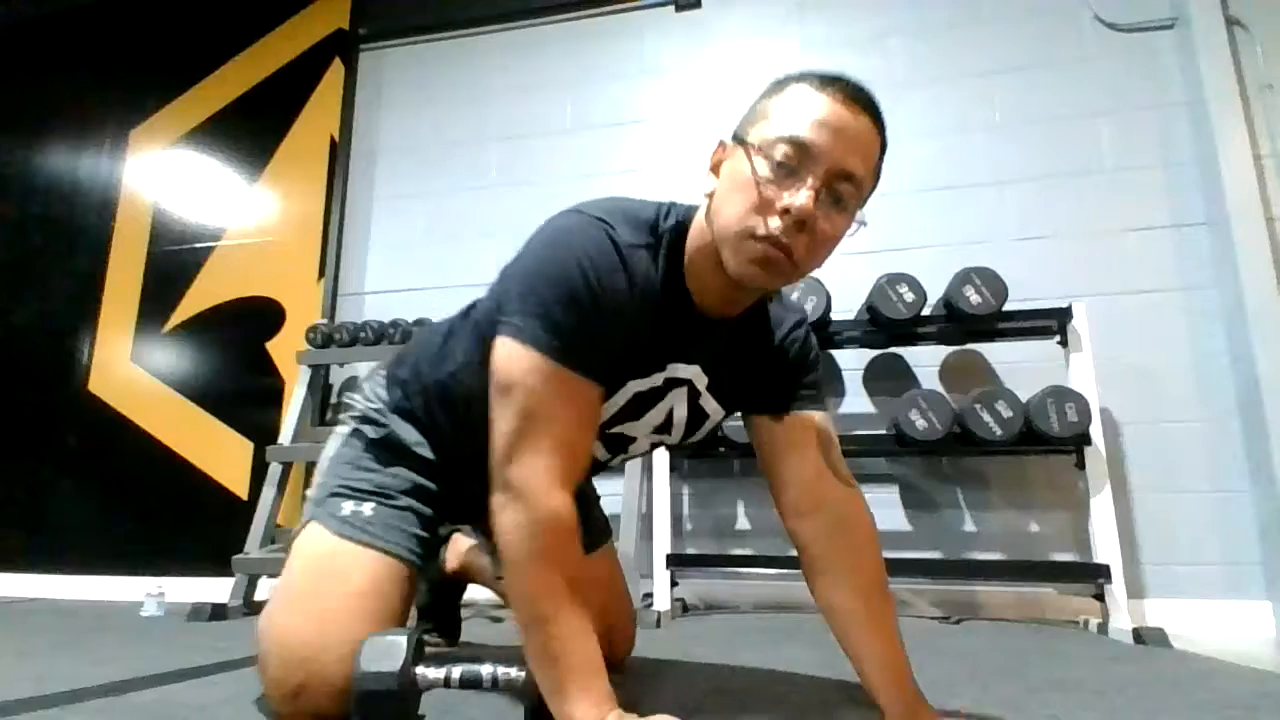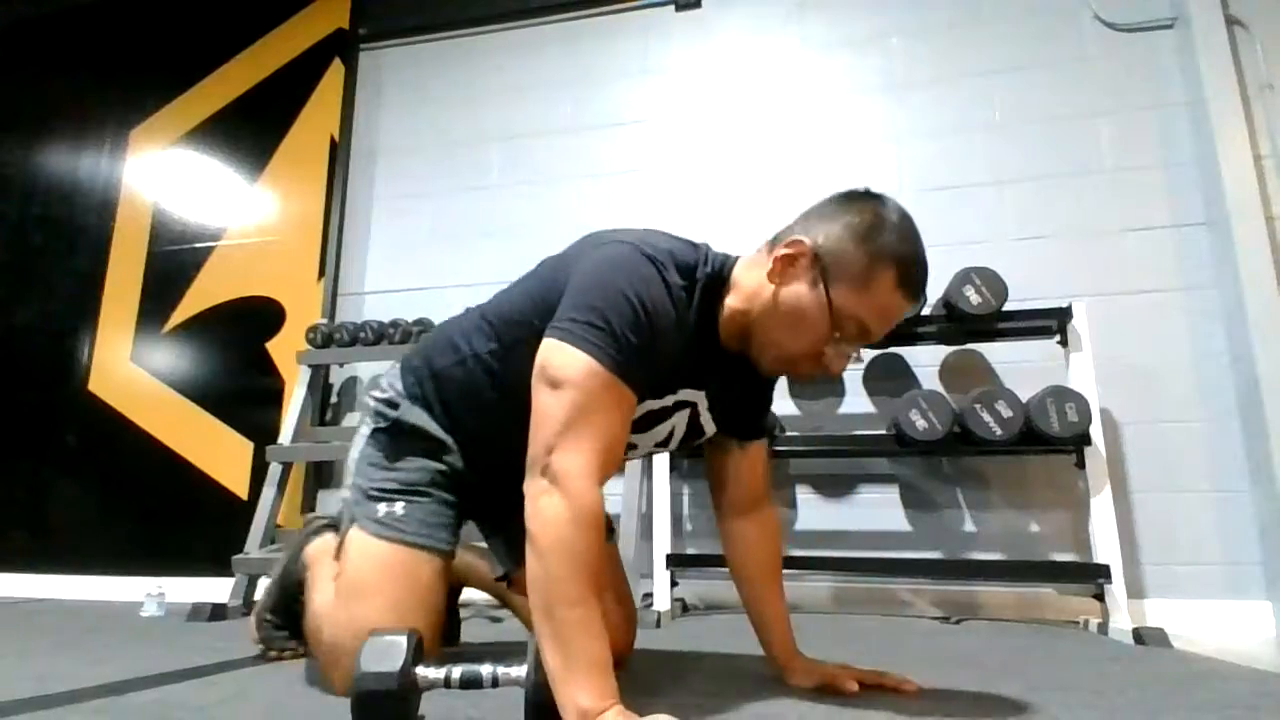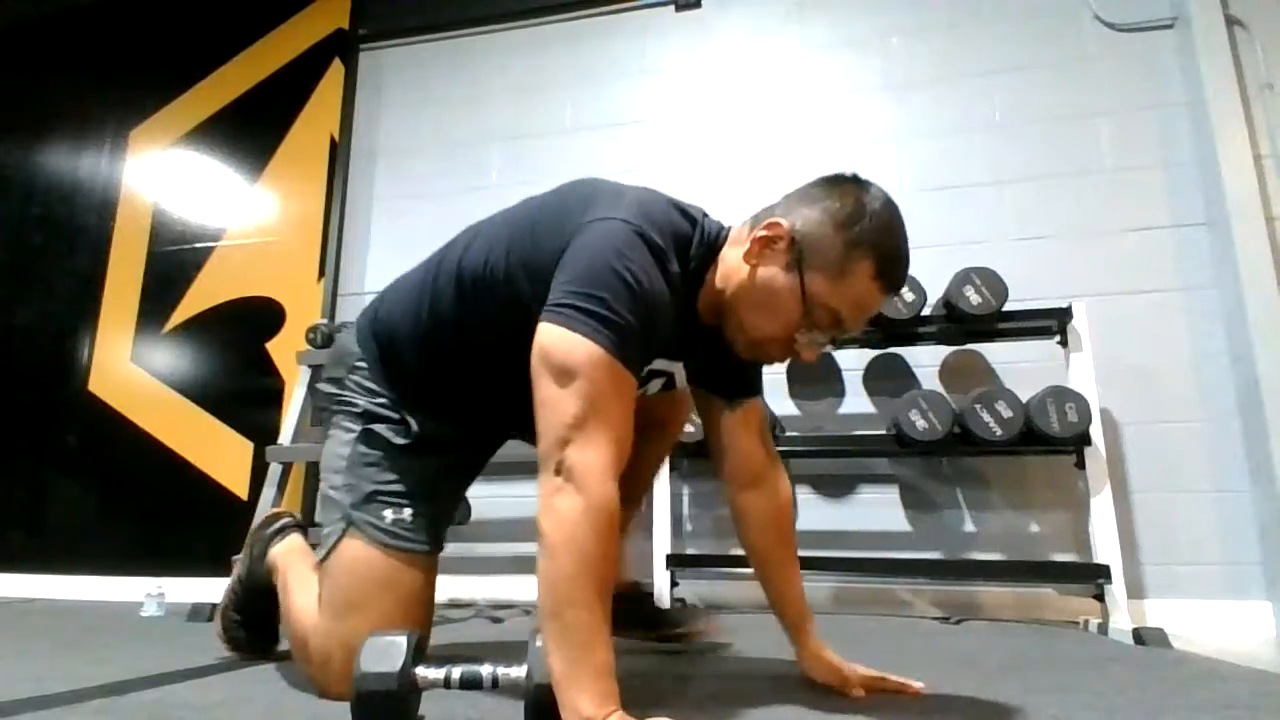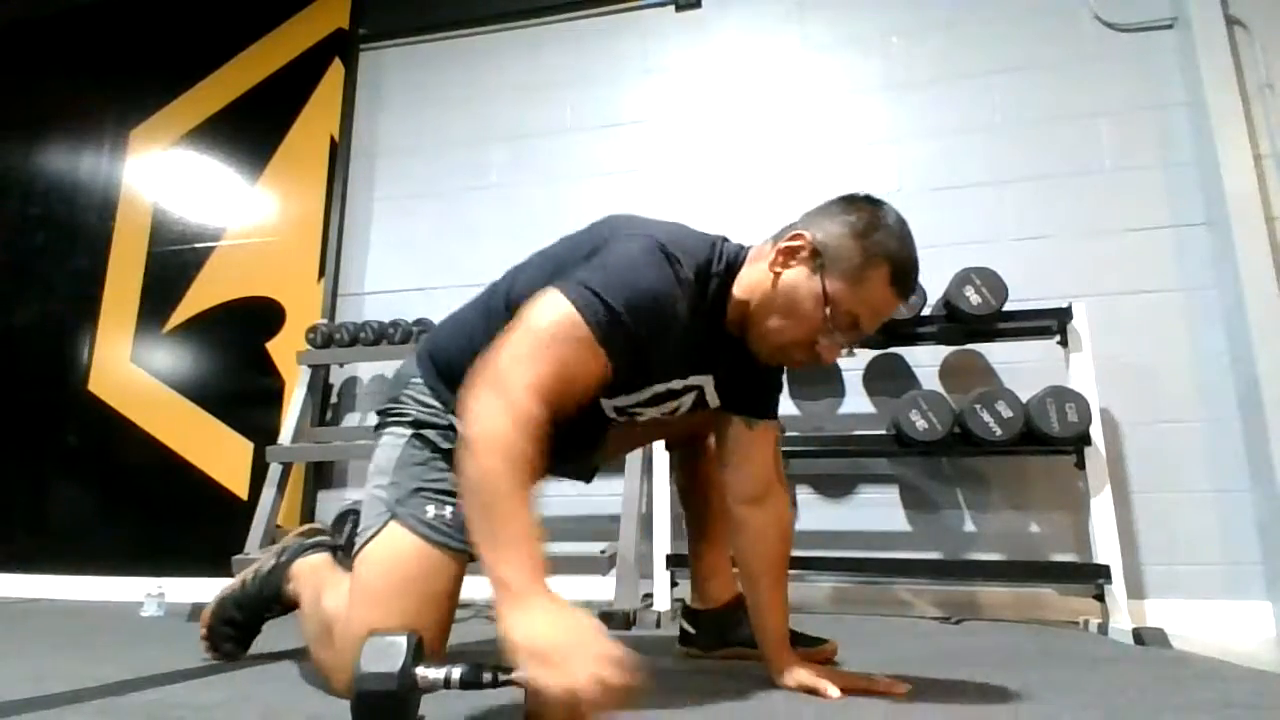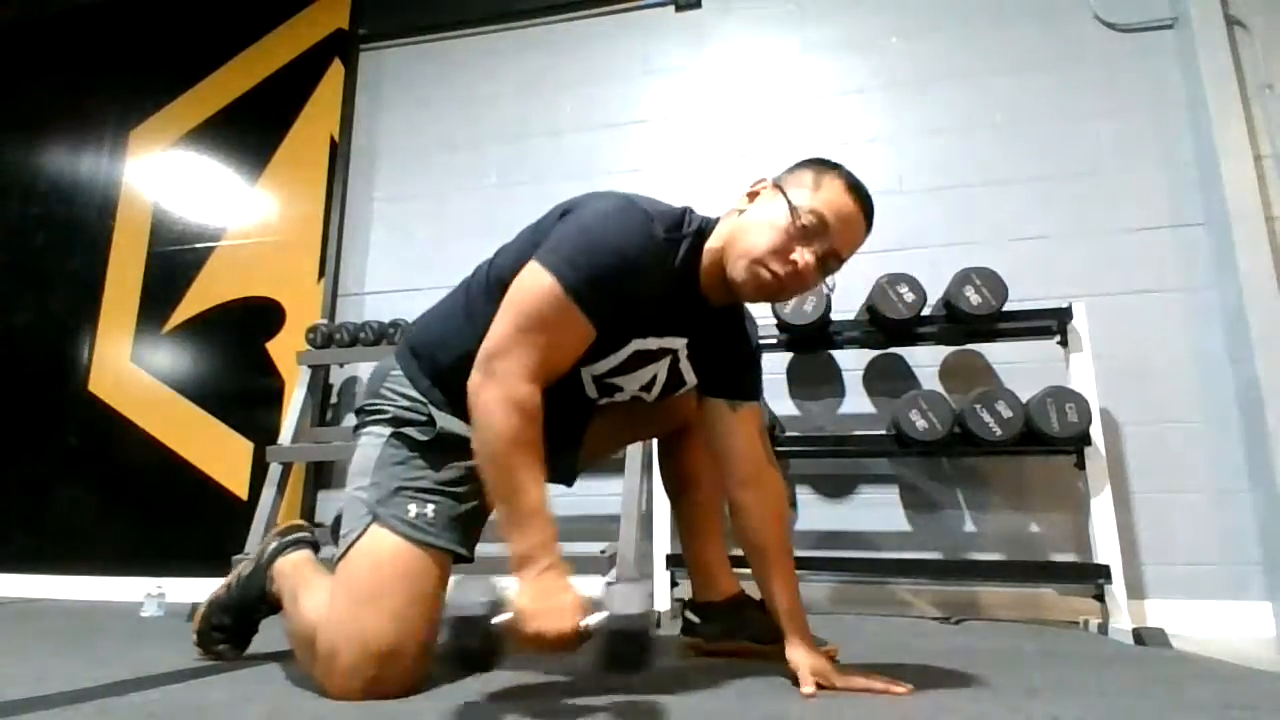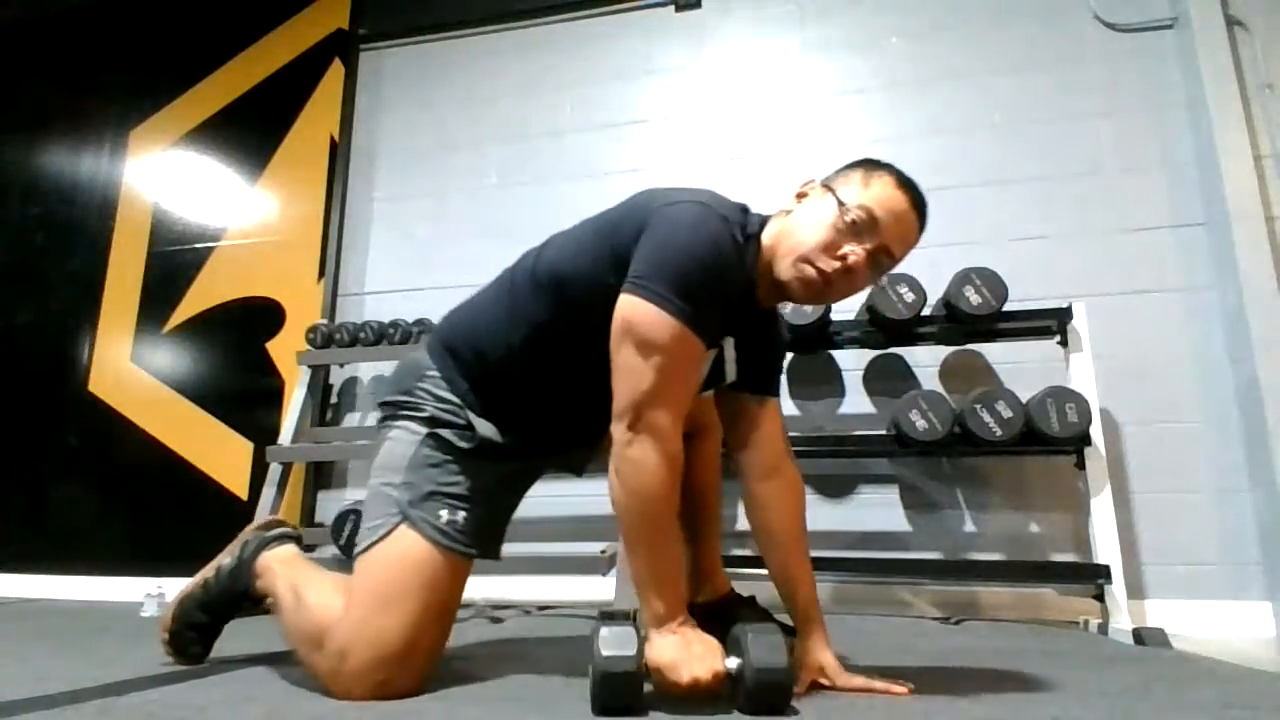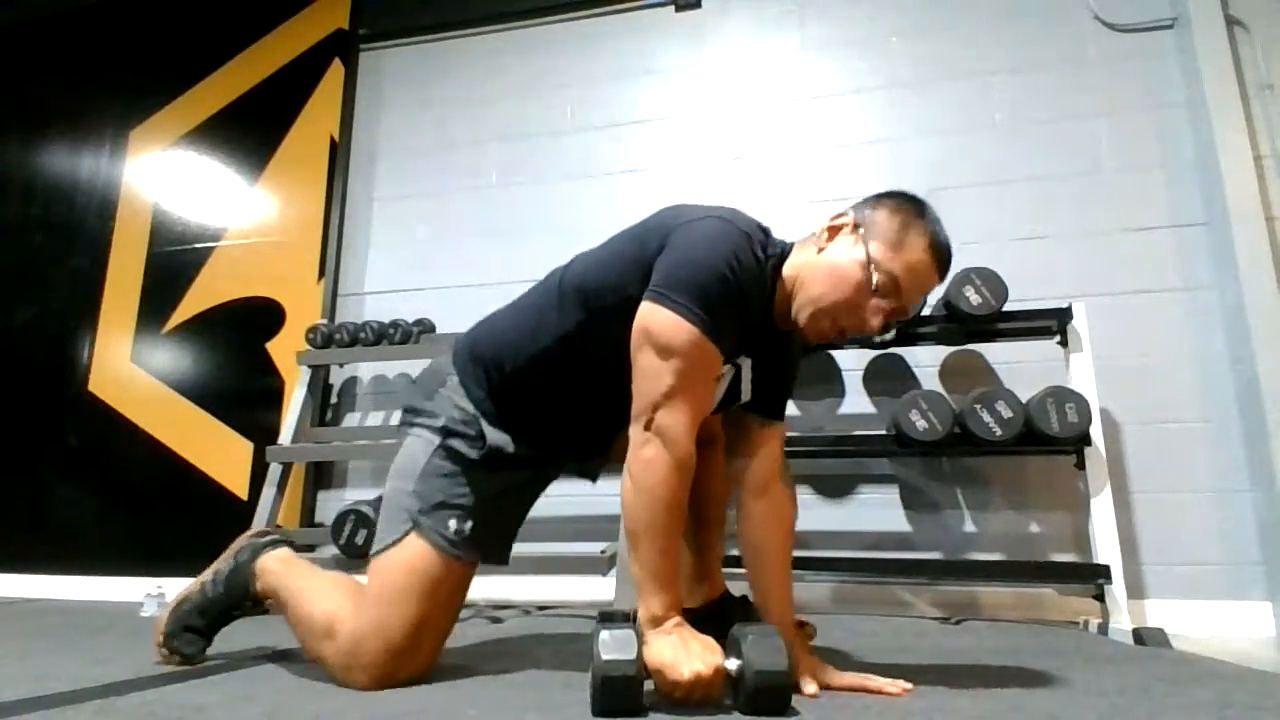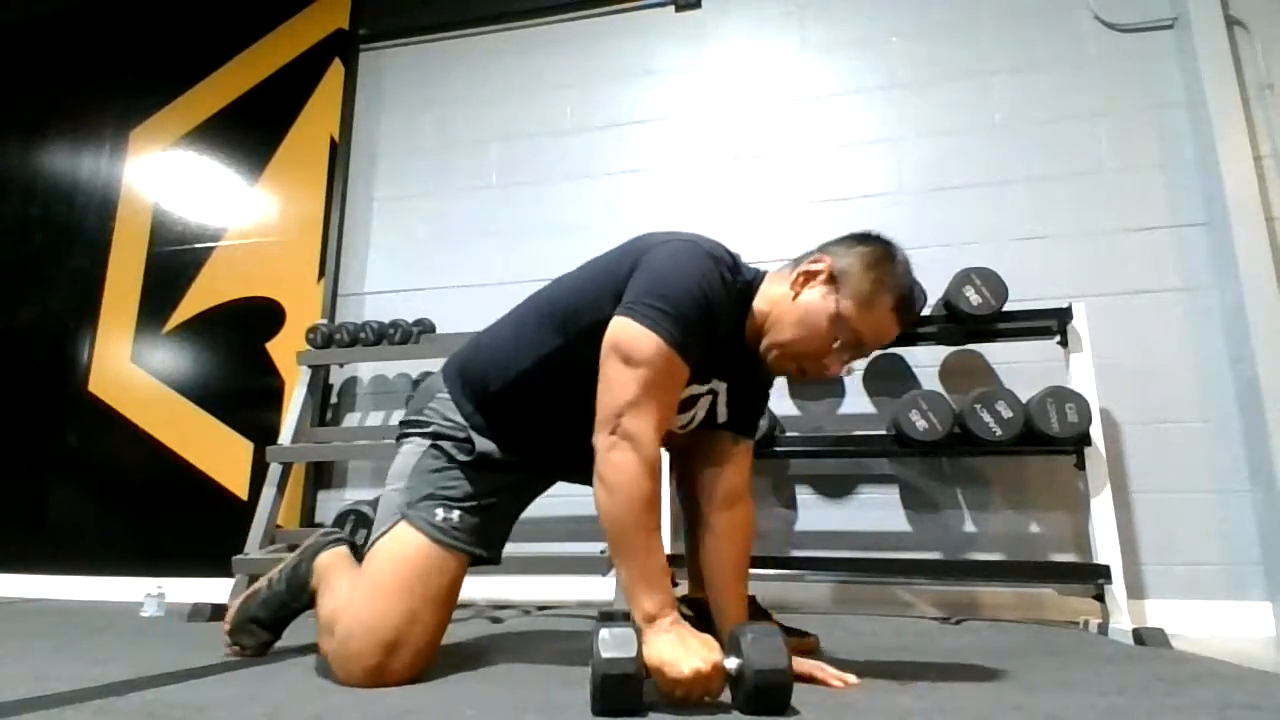
dt=0.5s
person 1, frame 1
left shoulder: (782, 344)
right shoulder: (592, 256)
left elbow: (823, 506)
right elbow: (530, 491)
left hip: (552, 467)
right hip: (409, 439)
left knee: (608, 650)
left ankle: (458, 563)
person 1, frame 2
left shoulder: (747, 364)
right shoulder: (635, 282)
left elbow: (746, 510)
right elbow: (561, 483)
left wrist: (789, 661)
left hip: (526, 451)
right hip: (423, 425)
left knee: (607, 643)
left ankle: (454, 569)
right ankle: (318, 558)
person 1, frame 3
left shoulder: (731, 318)
right shoulder: (631, 256)
left elbow: (754, 480)
right elbow: (577, 475)
left wrist: (809, 647)
left hip: (500, 389)
right hip: (400, 394)
left ankle: (609, 586)
right ankle: (283, 553)
person 1, frame 4
left shoulder: (754, 352)
right shoulder: (657, 275)
left elbow: (758, 496)
right elbow: (497, 405)
left wrist: (780, 654)
right wrist: (528, 604)
right hip: (449, 415)
left ankle: (713, 613)
right ankle: (305, 570)
person 1, frame 5
left shoulder: (725, 335)
right shoulder: (626, 236)
left elbow: (751, 476)
right elbow: (499, 381)
left wrist: (796, 636)
right wrist: (538, 568)
right hip: (433, 411)
left knee: (691, 414)
right knee: (365, 667)
left ankle: (716, 607)
right ankle: (287, 568)
person 1, frame 6
left shoulder: (760, 326)
right shoulder: (698, 235)
left elbow: (768, 471)
right elbow: (642, 434)
left wrist: (809, 635)
right wrist: (662, 626)
left hip: (556, 420)
right hip: (460, 408)
right knee: (369, 668)
left ankle: (709, 599)
right ankle: (270, 563)
person 1, frame 7
left shoulder: (777, 343)
right shoulder: (719, 252)
left elbow: (761, 486)
right elbow: (658, 435)
left wrist: (789, 647)
right wrist: (660, 625)
left hip: (572, 428)
right hip: (478, 416)
right knee: (377, 659)
left ankle: (704, 600)
right ankle: (265, 568)
person 1, frame 8
left shoulder: (751, 364)
right shoulder: (689, 276)
left elbow: (722, 498)
right elbow: (623, 445)
left wrist: (733, 639)
right wrist: (660, 625)
left hip: (564, 442)
right hip: (469, 428)
right knee: (373, 659)
left ankle: (706, 603)
right ankle: (325, 567)
